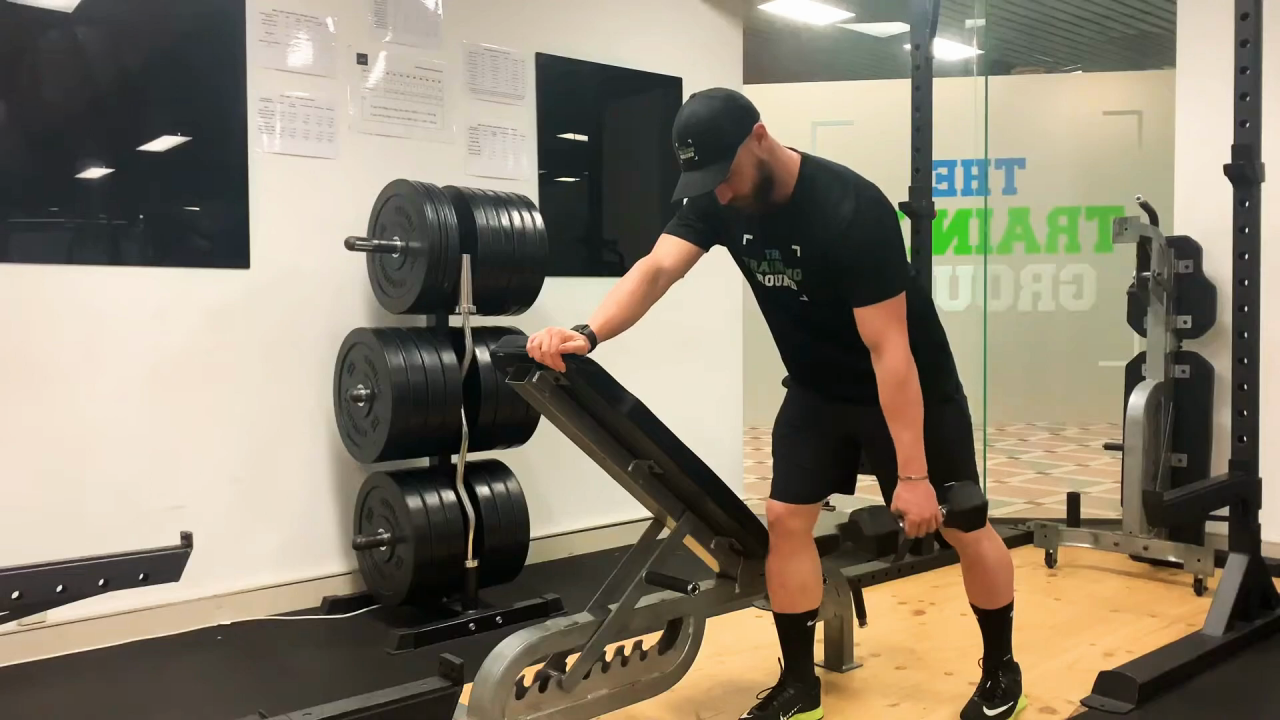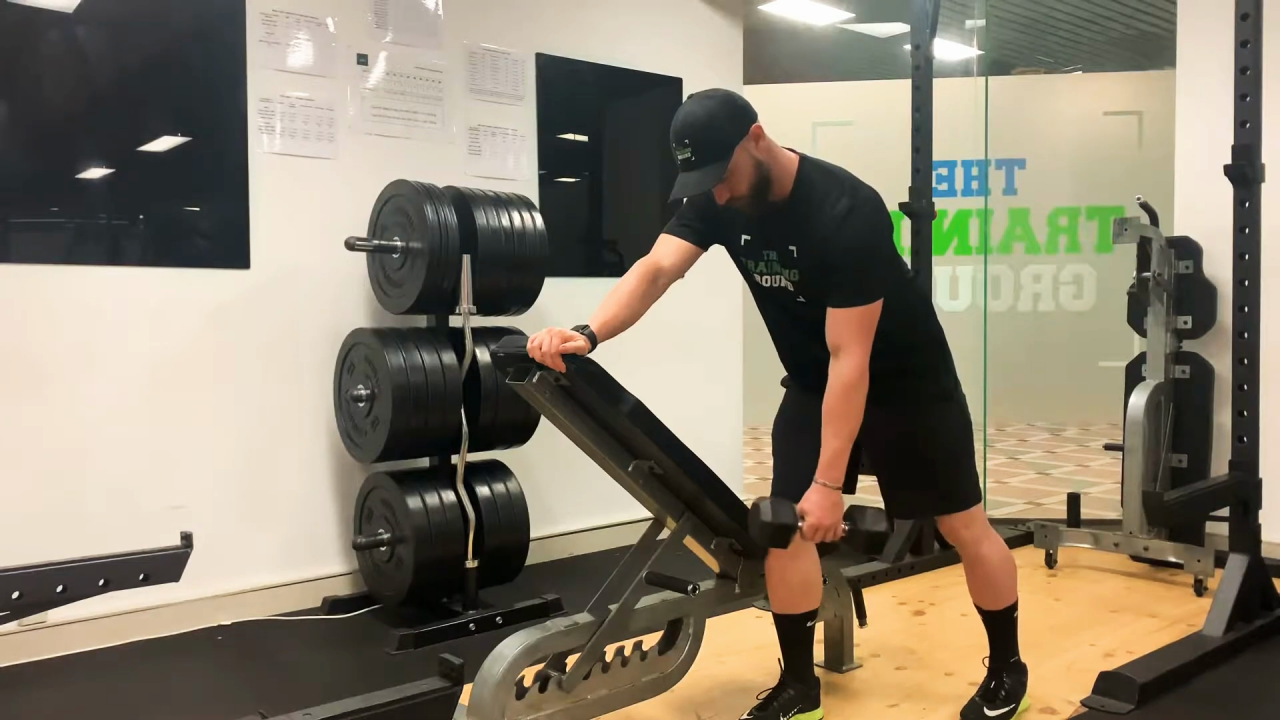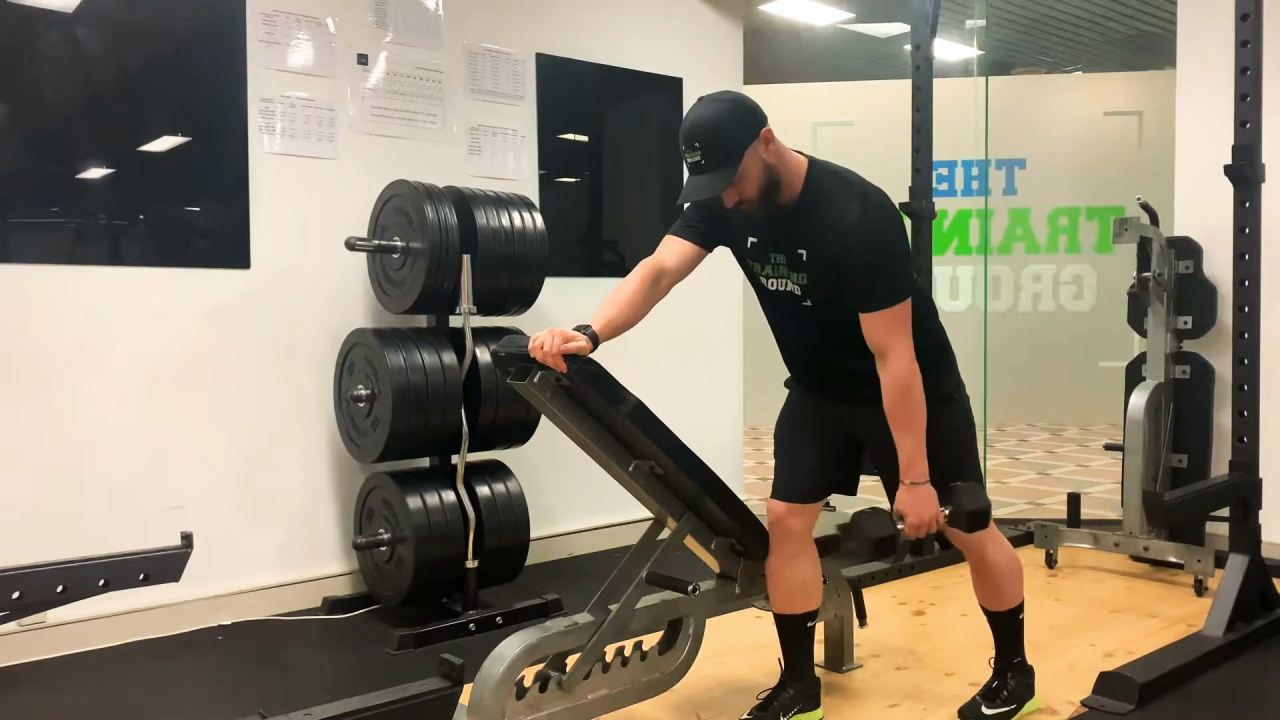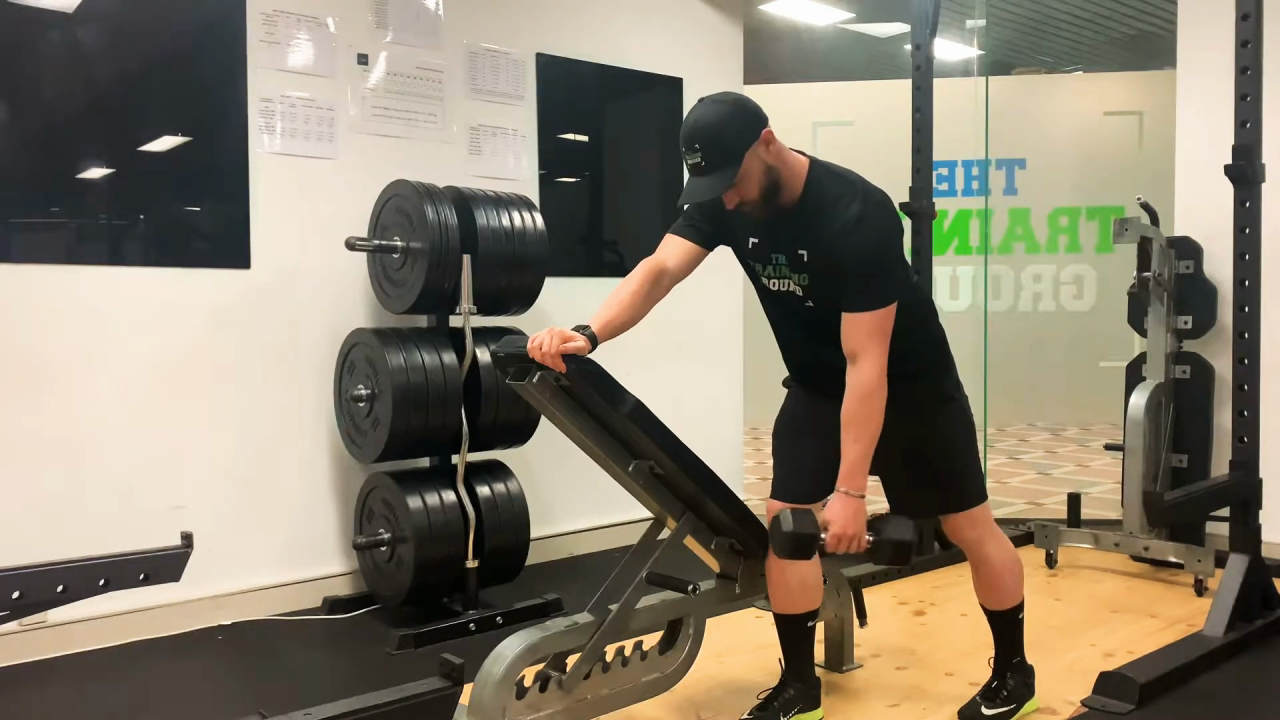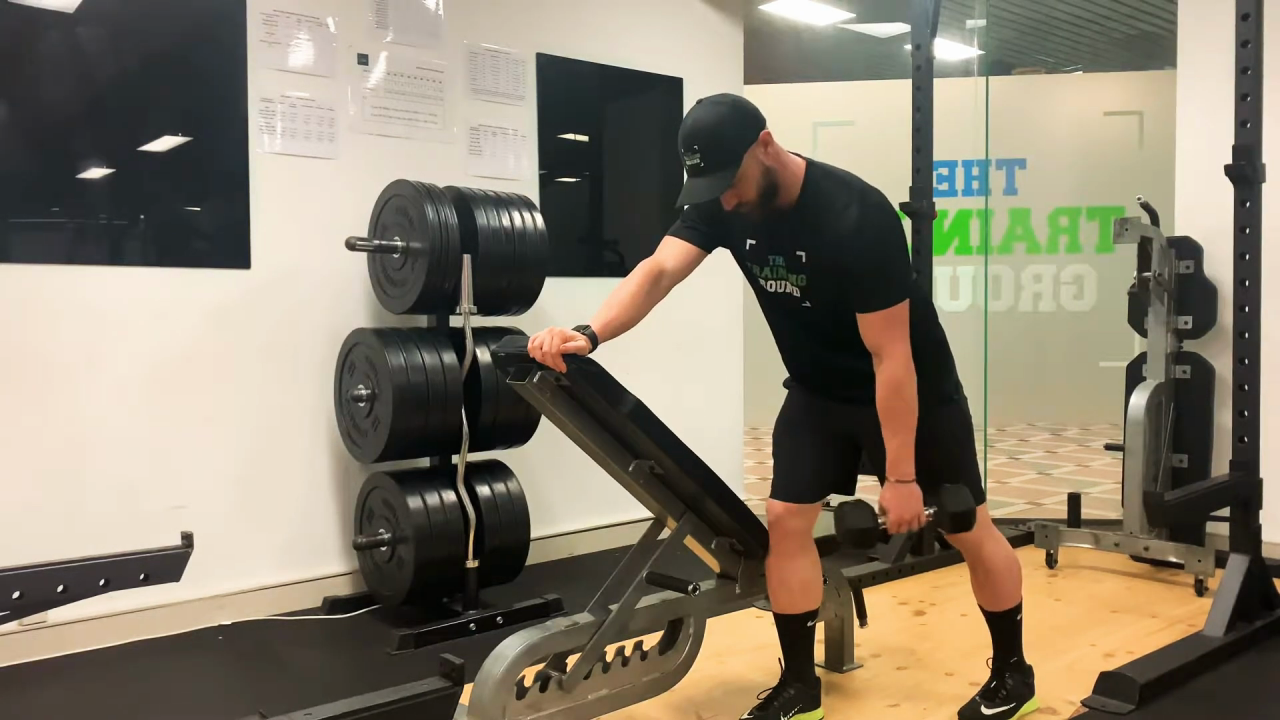
dt=0.7s
person 1, frame 1
left shoulder: (852, 211)
right shoulder: (716, 203)
left elbow: (888, 351)
right elbow: (657, 268)
left wrist: (912, 475)
right wrist: (587, 332)
left hip: (909, 383)
right hip: (817, 385)
left knee: (961, 524)
right knee: (785, 519)
left ankle: (1000, 669)
person 1, frame 2
left shoulder: (846, 211)
right shoulder: (715, 201)
left elbow: (851, 359)
right elbow: (656, 268)
left wrist: (829, 485)
right wrist: (587, 333)
left hip: (906, 382)
right hip: (812, 384)
left knee: (963, 526)
left ankle: (1006, 669)
person 1, frame 3
left shoulder: (857, 215)
right shoulder: (720, 204)
left elbow: (893, 359)
right elbow: (659, 269)
left wrist: (916, 479)
right wrist: (589, 332)
left hip: (912, 385)
right hip: (818, 387)
left knee: (964, 525)
right knee: (786, 519)
person 1, frame 4
left shoulder: (857, 215)
right shoulder: (722, 202)
left elbow: (867, 364)
right elbow: (661, 268)
left wrist: (850, 492)
right wrist: (588, 332)
left hip: (907, 385)
right hip: (816, 386)
left knee: (968, 526)
right knee: (784, 519)
person 1, frame 5
left shoulder: (856, 217)
right shoulder: (719, 205)
left elbow: (891, 358)
right elbow: (658, 271)
left wrist: (900, 476)
right wrist: (588, 333)
left hip: (910, 385)
right hip: (817, 387)
left knee: (965, 526)
right knee: (785, 519)
